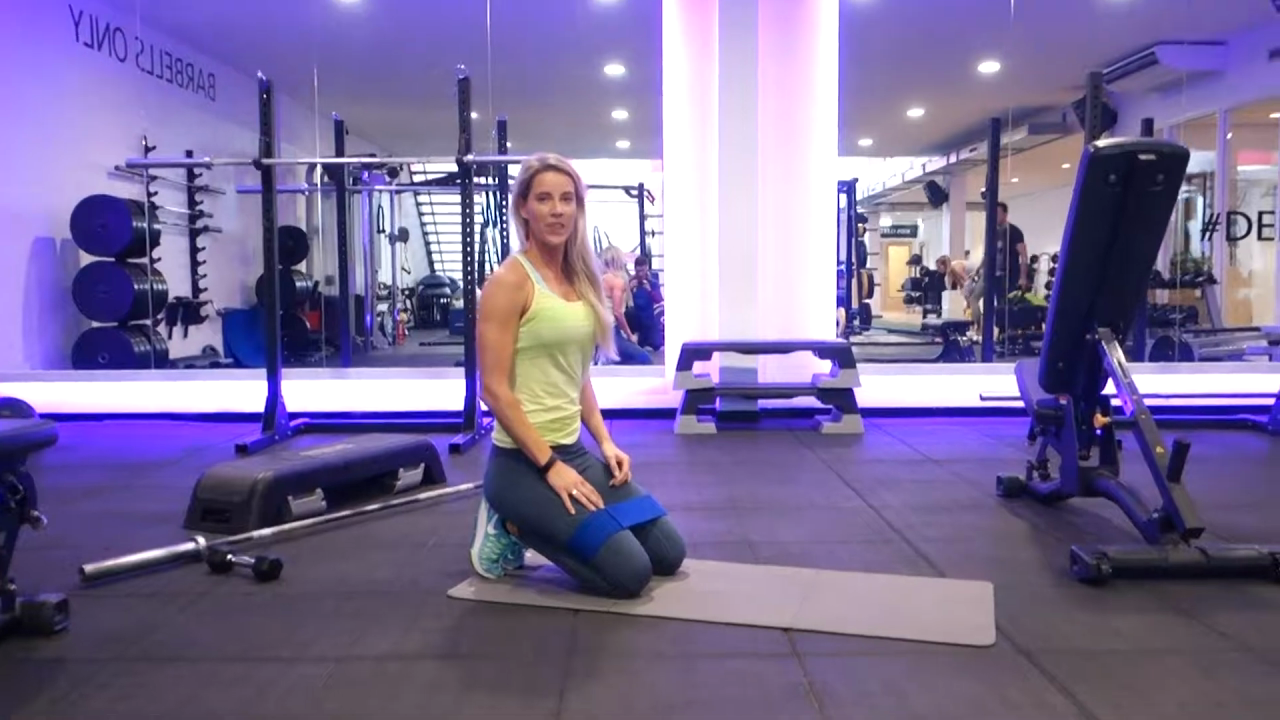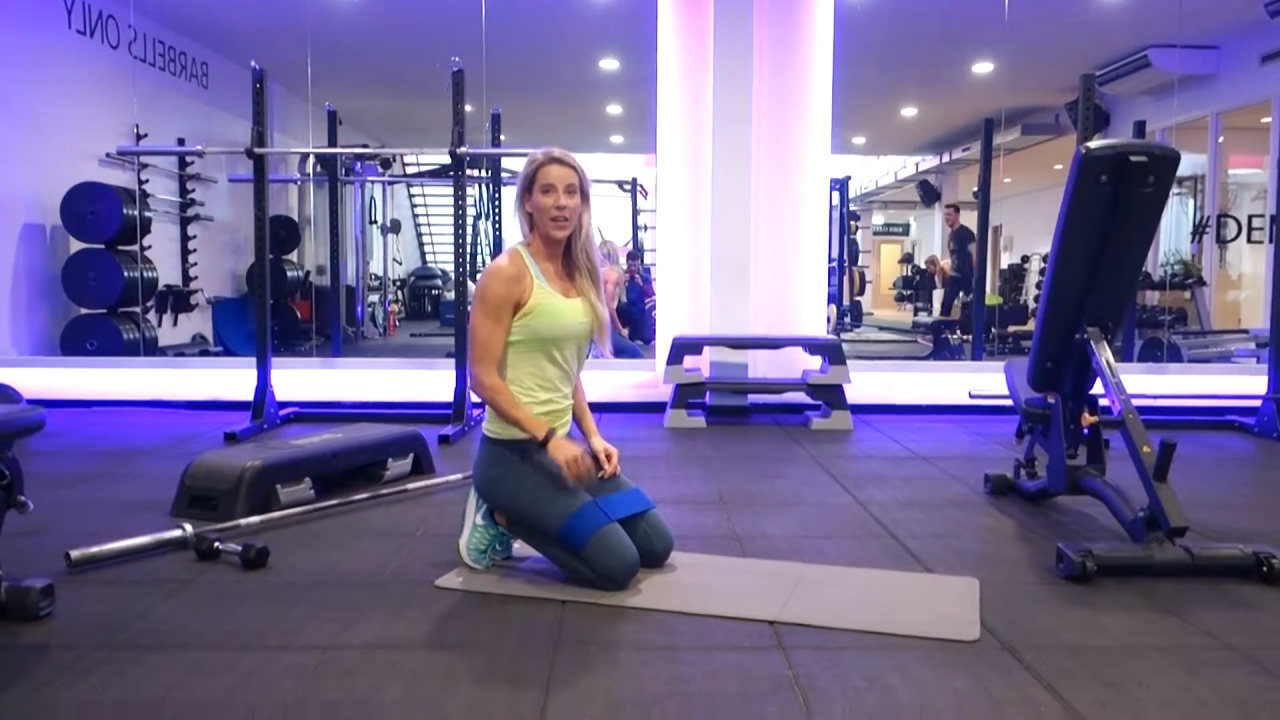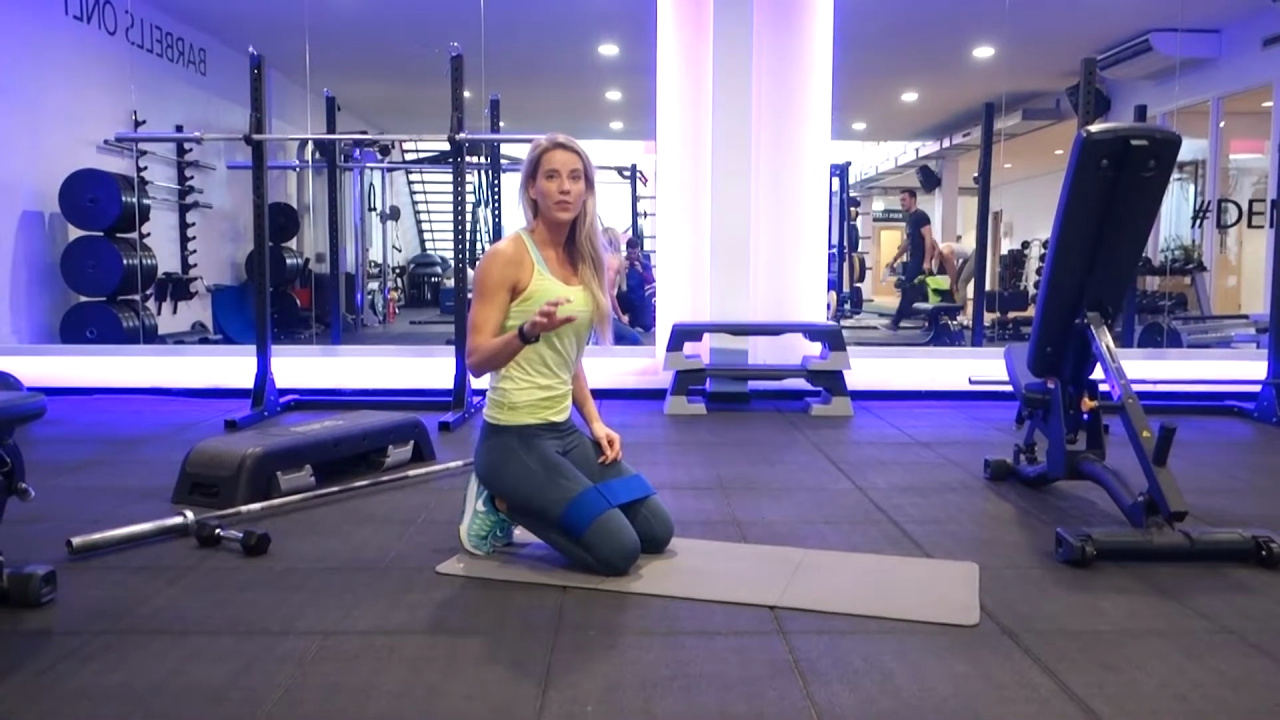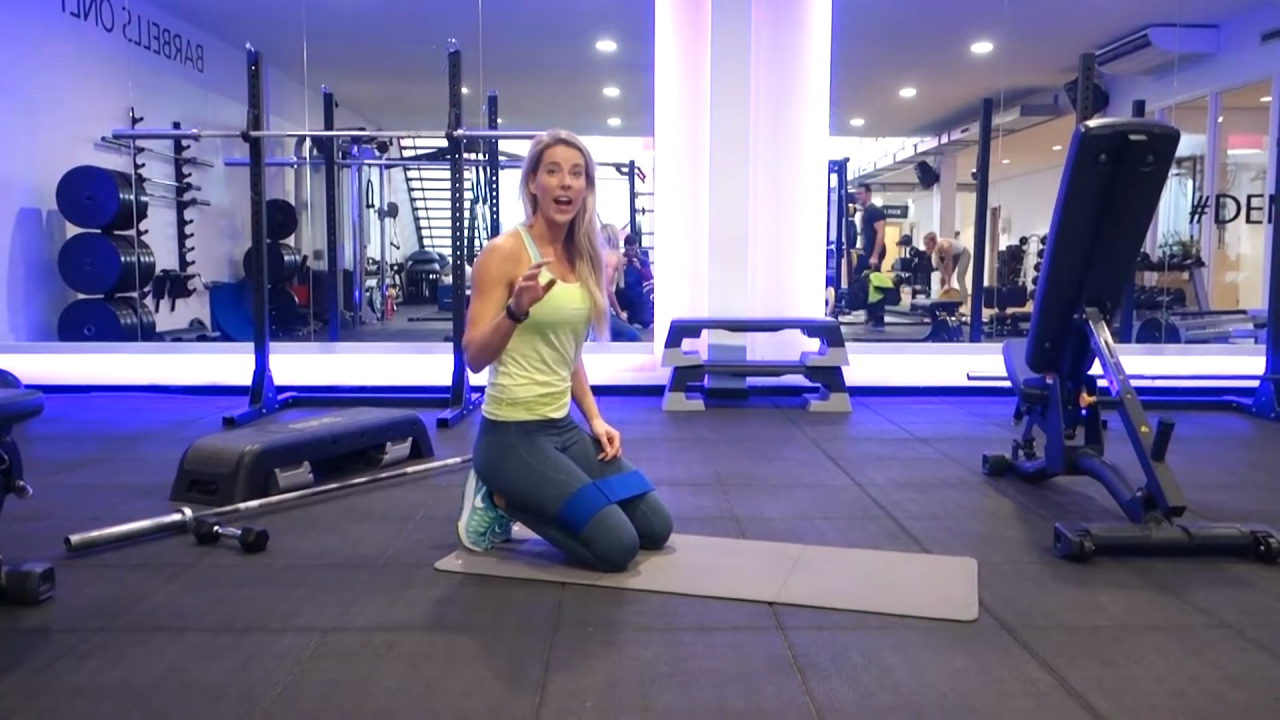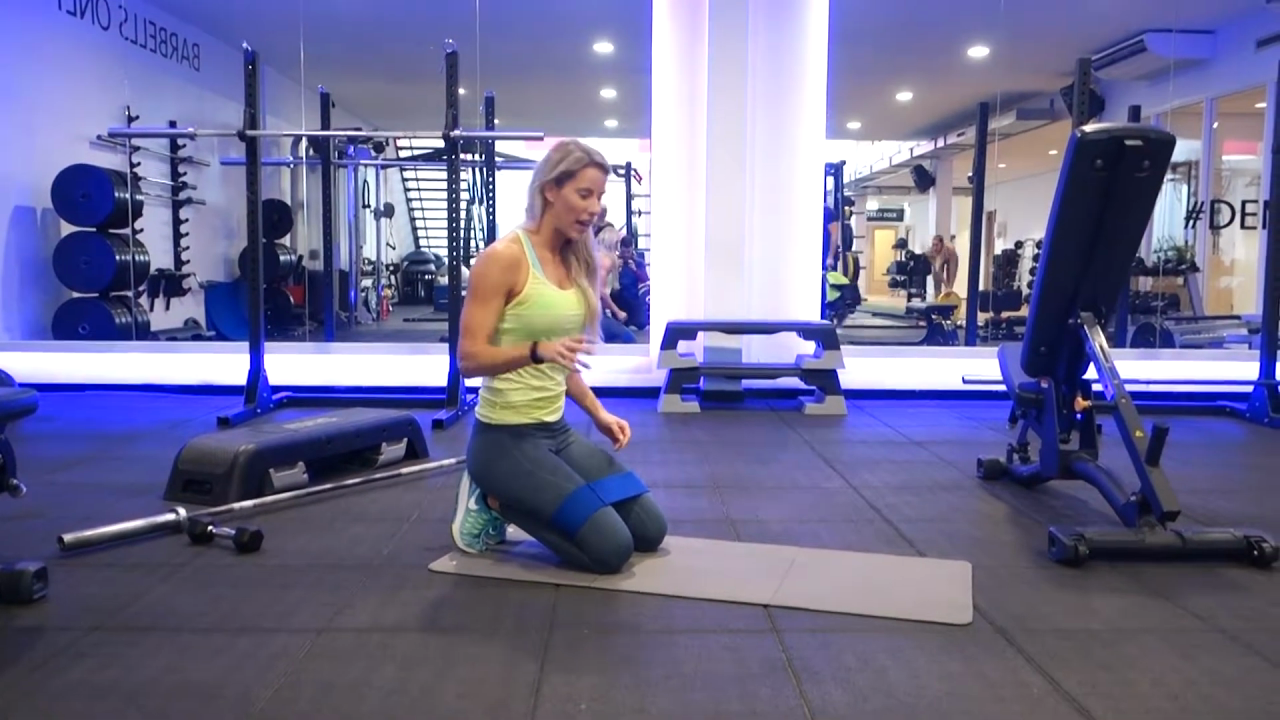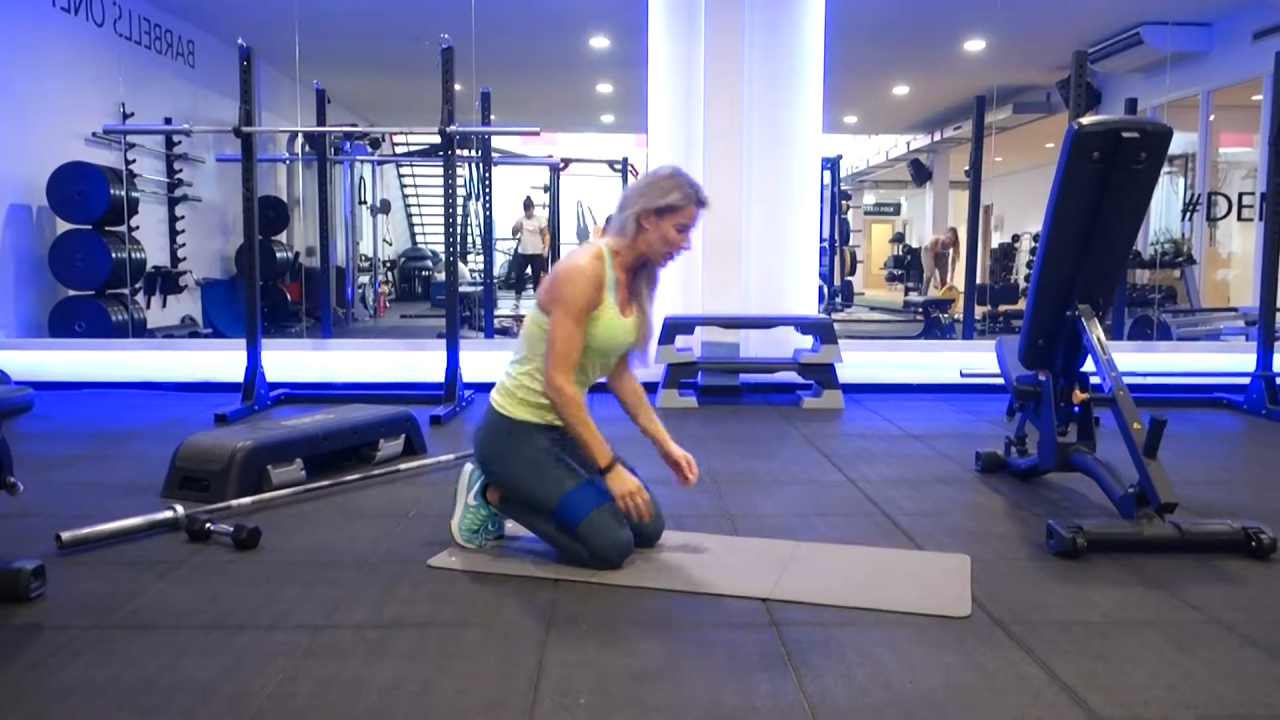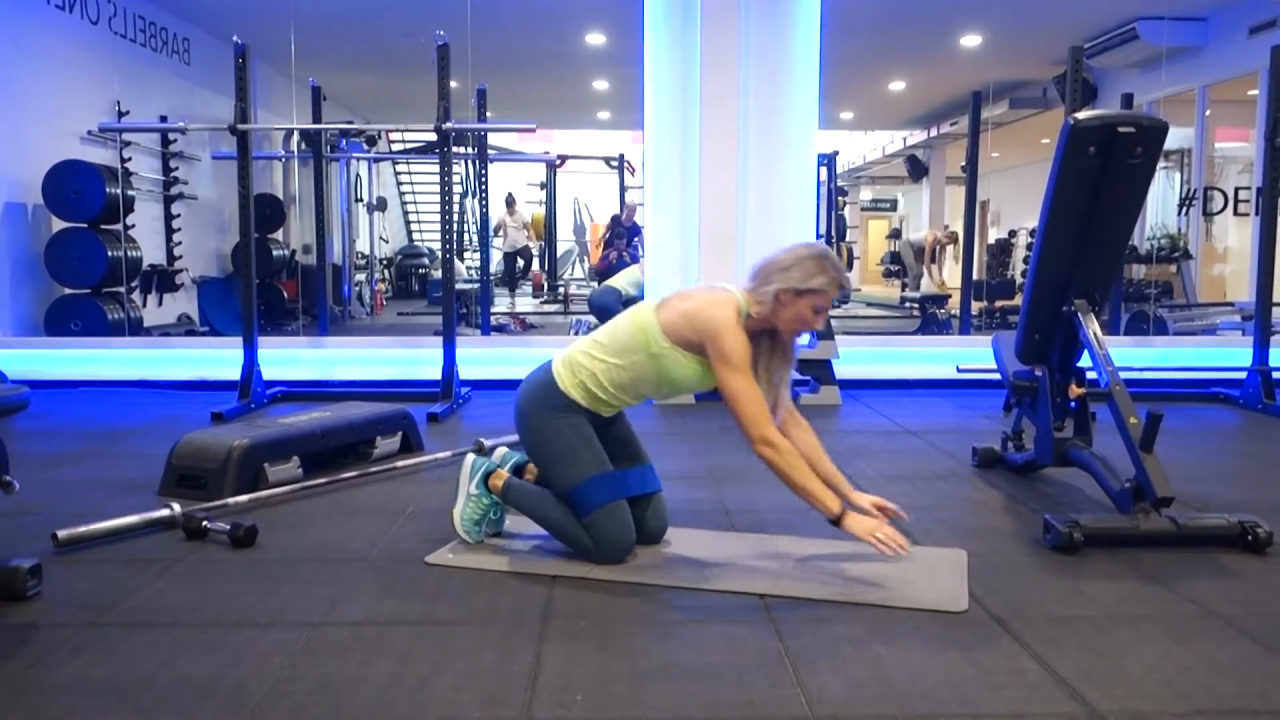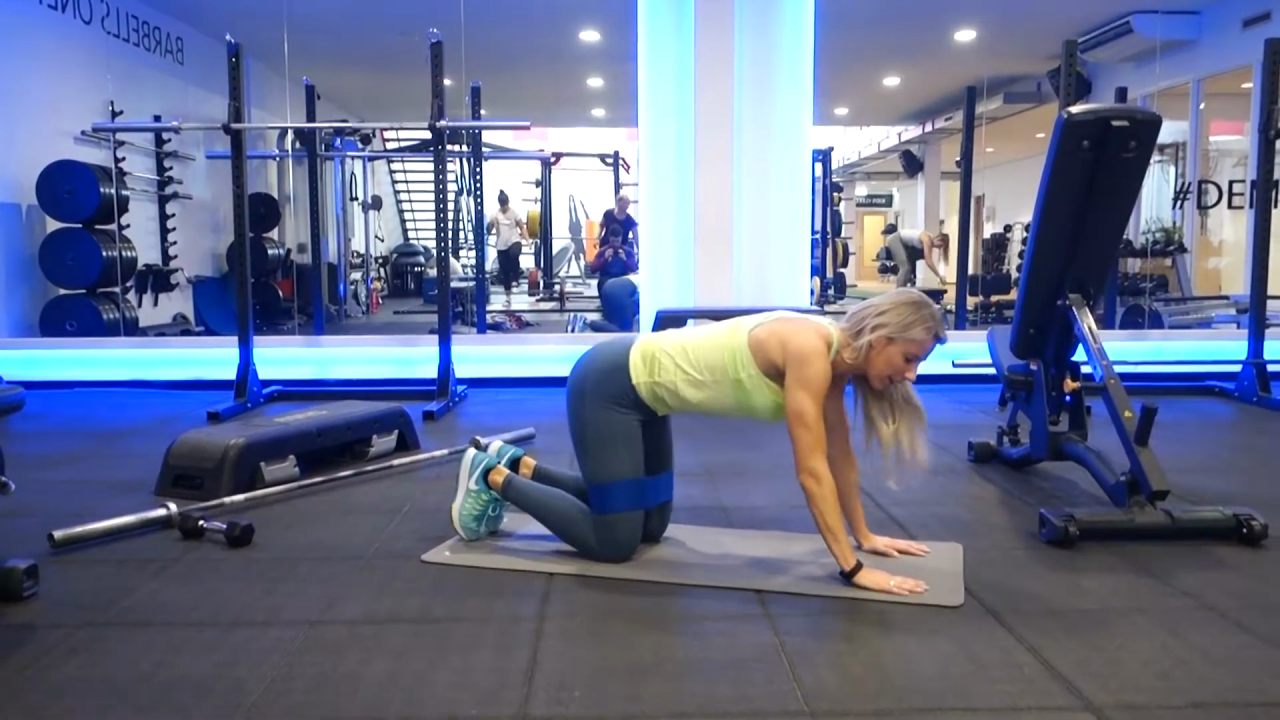
dt=0.5s
person 1, frame 1
left shoulder: (580, 278)
right shoulder: (509, 281)
right elbow: (495, 390)
left wrist: (604, 441)
right wrist: (549, 467)
left hip: (573, 450)
right hip: (523, 463)
left knee: (668, 554)
right knee: (629, 573)
left ankle: (534, 525)
right ankle: (511, 531)
person 1, frame 2
left shoulder: (580, 273)
right shoulder: (507, 273)
right elbow: (483, 377)
left wrist: (591, 434)
right wrist: (548, 438)
left hip: (561, 439)
right hip: (513, 452)
left knee: (656, 546)
right knee: (617, 565)
left ankle: (520, 515)
right ankle: (499, 520)
person 1, frame 3
left shoulder: (583, 260)
right shoulder: (506, 257)
right elbow: (476, 359)
left wrist: (594, 421)
right wrist: (528, 331)
left hip: (564, 431)
right hip: (512, 437)
left knee: (656, 532)
right knee: (618, 550)
left ankle: (526, 501)
right ankle: (501, 506)
person 1, frame 4
left shoulder: (583, 258)
right shoulder: (504, 252)
right elbow: (474, 356)
left wrist: (594, 419)
right wrist: (517, 309)
left hip: (564, 428)
right hip: (511, 433)
left knee: (655, 528)
right knee: (616, 547)
left ankle: (524, 499)
right ankle: (499, 502)
person 1, frame 5
left shoulder: (575, 261)
right shoulder: (504, 257)
right elbow: (470, 359)
left wrist: (598, 412)
right wrist: (536, 350)
left hip: (557, 431)
right hip: (505, 438)
left knee: (650, 531)
right knee: (611, 548)
left ankle: (515, 498)
right ankle: (493, 504)
person 1, frame 6
left shoulder: (637, 278)
right shoulder: (583, 270)
left elbow: (621, 374)
right elbow: (558, 382)
left wrist: (665, 443)
right wrist: (609, 469)
left hip: (557, 426)
right hip: (514, 430)
left knee: (646, 527)
right knee: (608, 545)
left ankle: (517, 487)
right ankle: (491, 496)
person 1, frame 7
left shoulder: (750, 323)
right shoulder: (722, 321)
left elbow: (788, 421)
right elbow: (765, 440)
left wrist: (850, 495)
right wrist: (842, 516)
left hip: (594, 406)
right hip: (554, 405)
left knee: (651, 526)
right knee: (612, 543)
left ankle: (524, 469)
right ankle: (495, 482)
person 1, frame 8
left shoulder: (834, 357)
right shoulder: (810, 350)
left elbow: (839, 457)
right elbow: (812, 472)
left wrist: (864, 535)
right wrist: (852, 568)
left hip: (640, 385)
right hip: (608, 383)
left knee: (649, 527)
right knee: (612, 542)
left ankle: (516, 464)
right ankle: (492, 479)
